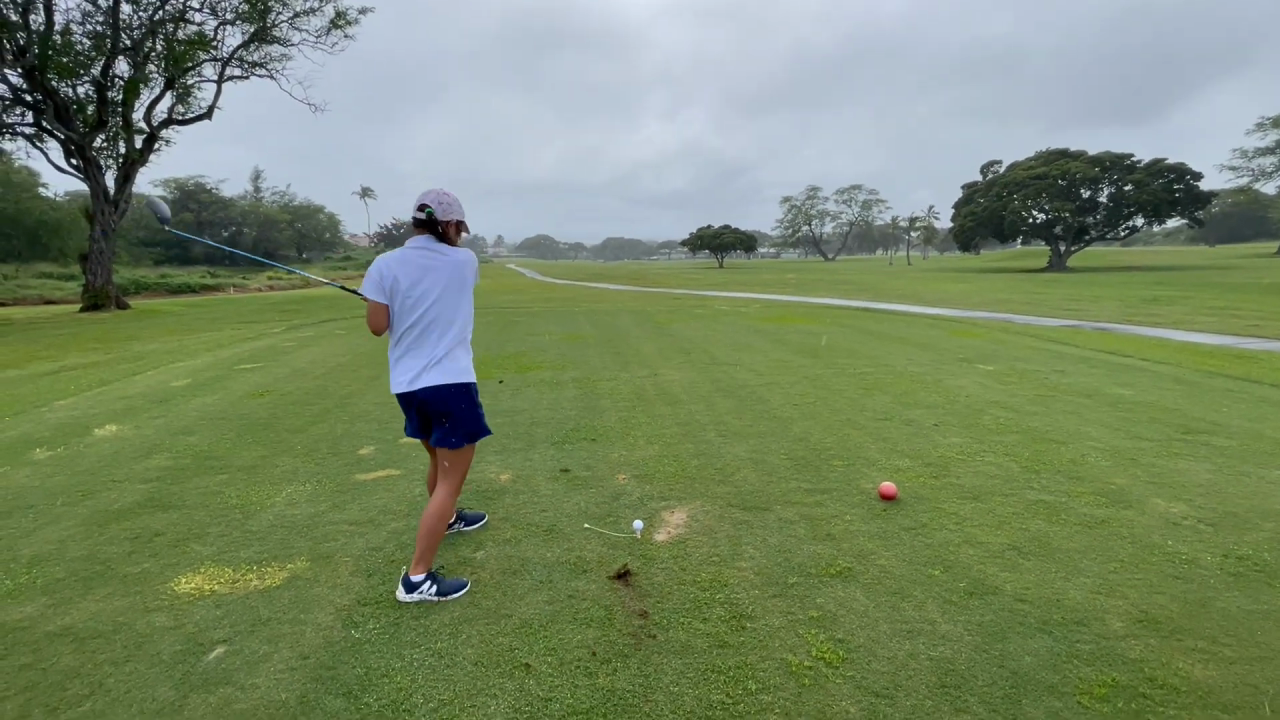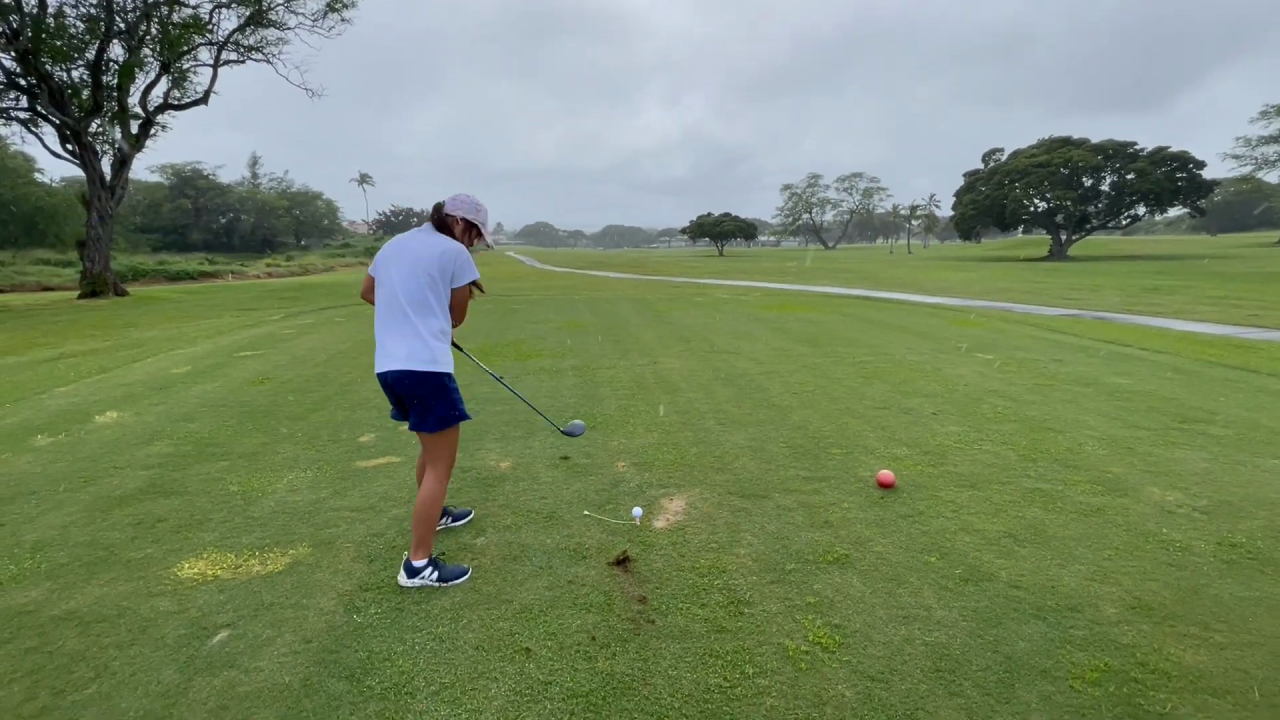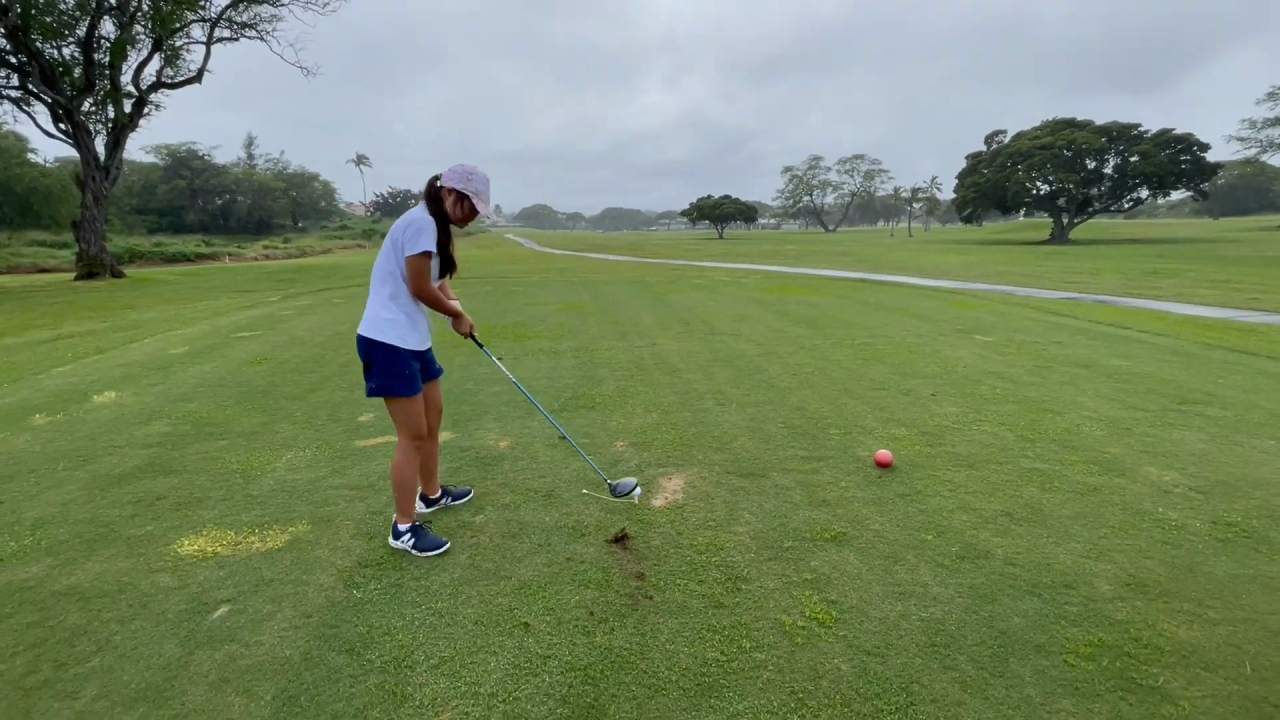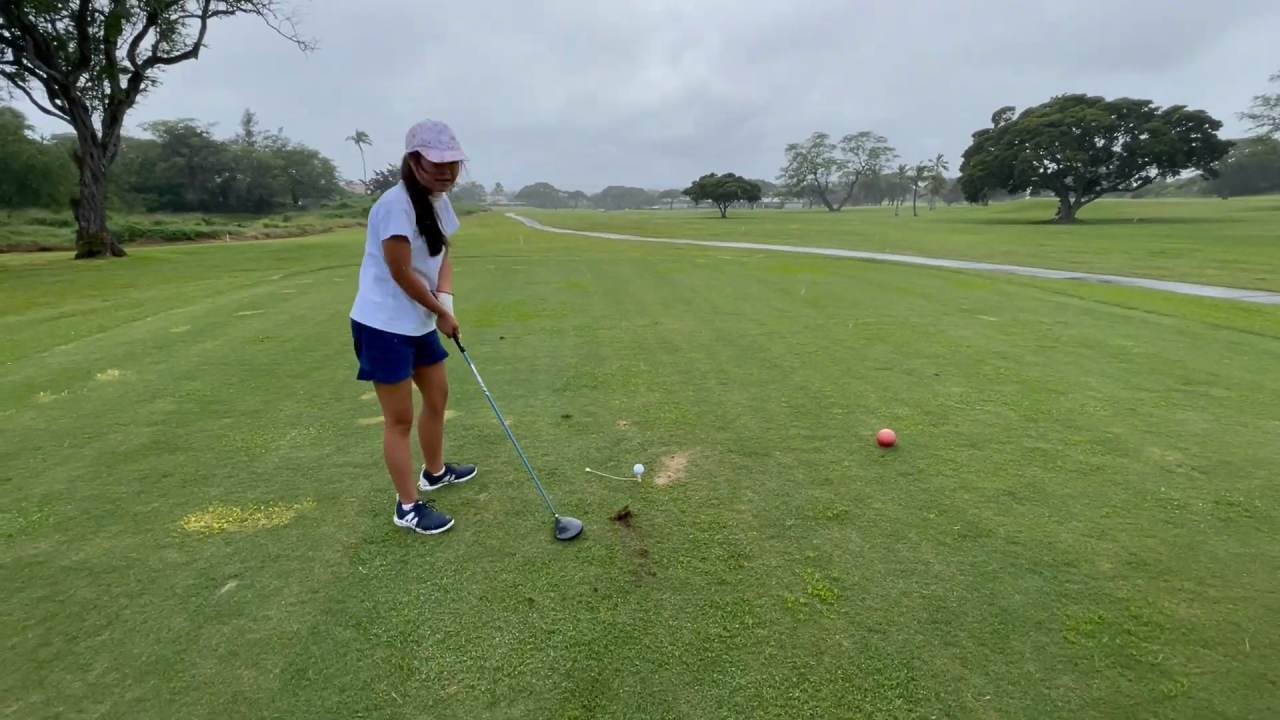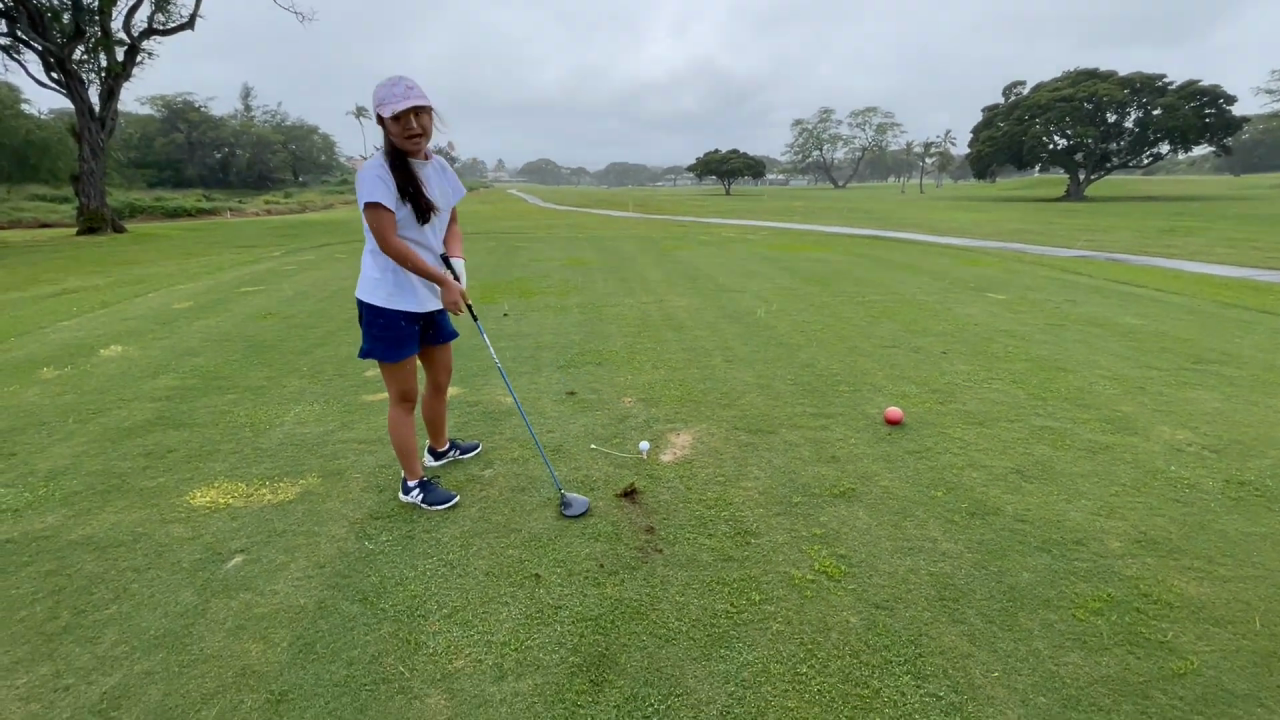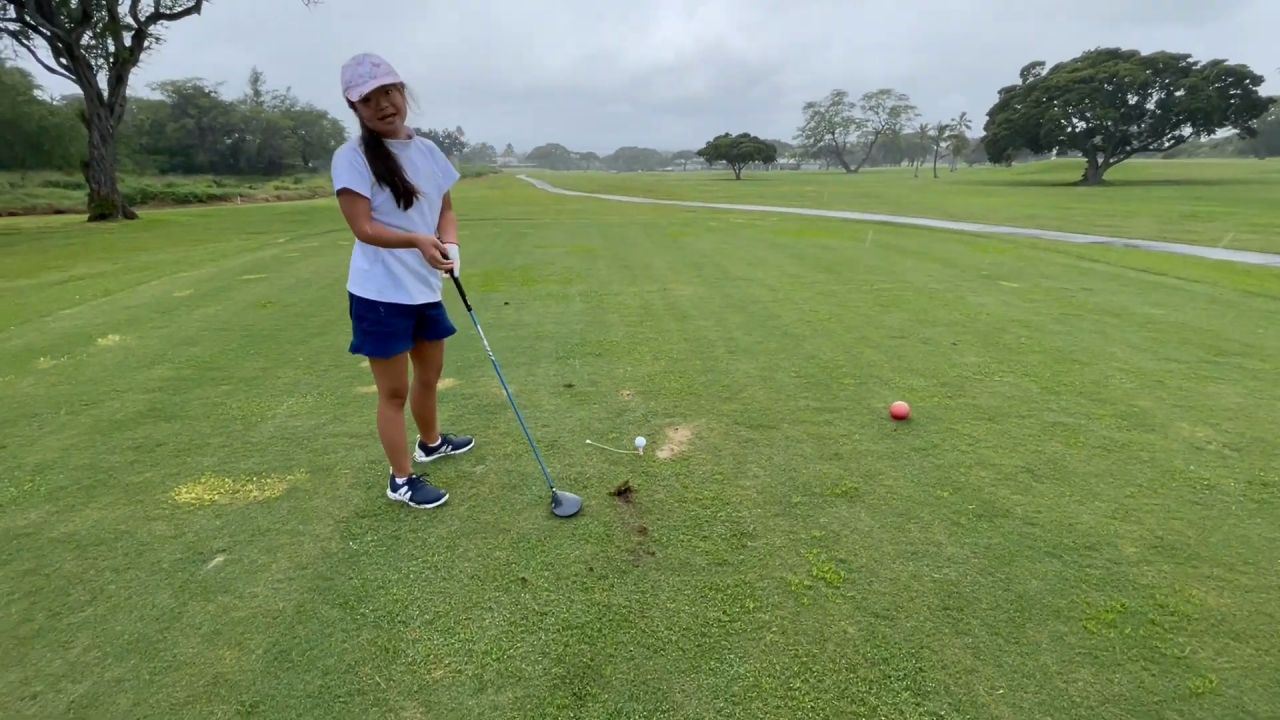
dt=0.4s
person 1, frame 1
left shoulder: (385, 265)
right shoulder: (464, 260)
left elbow: (379, 327)
left hip: (408, 385)
right hip: (453, 383)
left knee: (440, 459)
right knee: (451, 481)
left ankle: (446, 518)
right ankle: (417, 578)
person 1, frame 2
left shoulder: (394, 244)
right shoulder: (454, 252)
left elbow: (368, 293)
right elbow: (457, 315)
left hip: (391, 365)
right hip: (424, 369)
left knee: (434, 446)
right knee: (440, 463)
left ankle: (434, 513)
right ankle: (418, 564)
person 1, frame 3
left shoulder: (433, 225)
right shoulder: (421, 223)
left elbow: (436, 281)
right elbow: (420, 289)
left wrist: (455, 306)
right wrist: (457, 313)
left hip: (413, 339)
right hip: (389, 341)
left knee: (432, 416)
right knee: (411, 434)
left ankle: (431, 493)
right ankle: (404, 527)
person 1, frame 4
left shoulder: (439, 201)
right shoulder: (396, 204)
left elbow: (442, 254)
right elbow: (401, 273)
left wrist: (446, 299)
right wrist: (442, 313)
left hip: (419, 322)
right hip: (384, 325)
left knee: (437, 396)
right knee: (400, 418)
left ankle: (435, 470)
right ankle: (408, 506)
person 1, frame 5
left shoulder: (440, 168)
right shoulder: (376, 171)
left elbow: (451, 224)
right elbow: (388, 242)
left wrist: (457, 264)
right wrist: (442, 279)
left hip: (429, 299)
right hip: (388, 303)
left knee: (440, 378)
right knee: (404, 396)
left ankle: (439, 447)
right ankle: (413, 483)
person 1, frame 6
left shoulder: (428, 151)
right shoulder: (352, 157)
left elbow: (445, 208)
right elbow: (364, 228)
left wrist: (450, 246)
right wrist: (414, 240)
left hip: (426, 290)
right hip: (380, 295)
left knee: (429, 376)
right knee: (394, 391)
left ankle: (431, 442)
right ankle: (401, 480)
